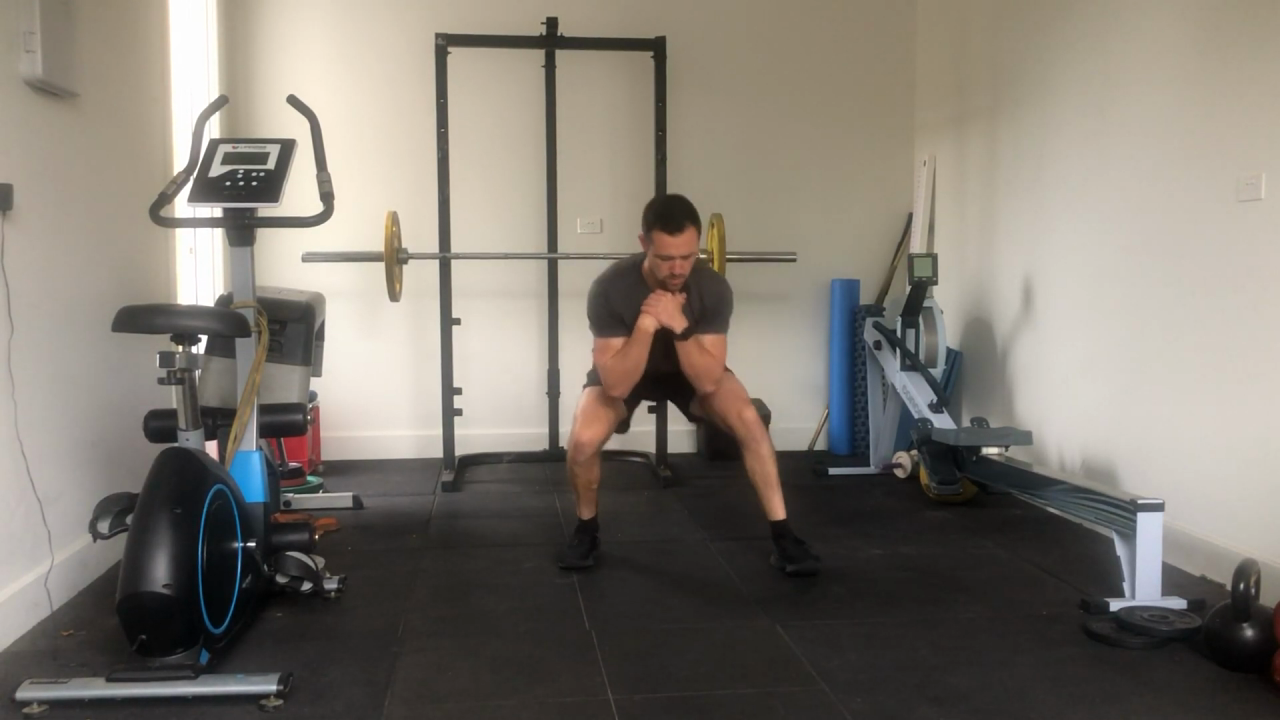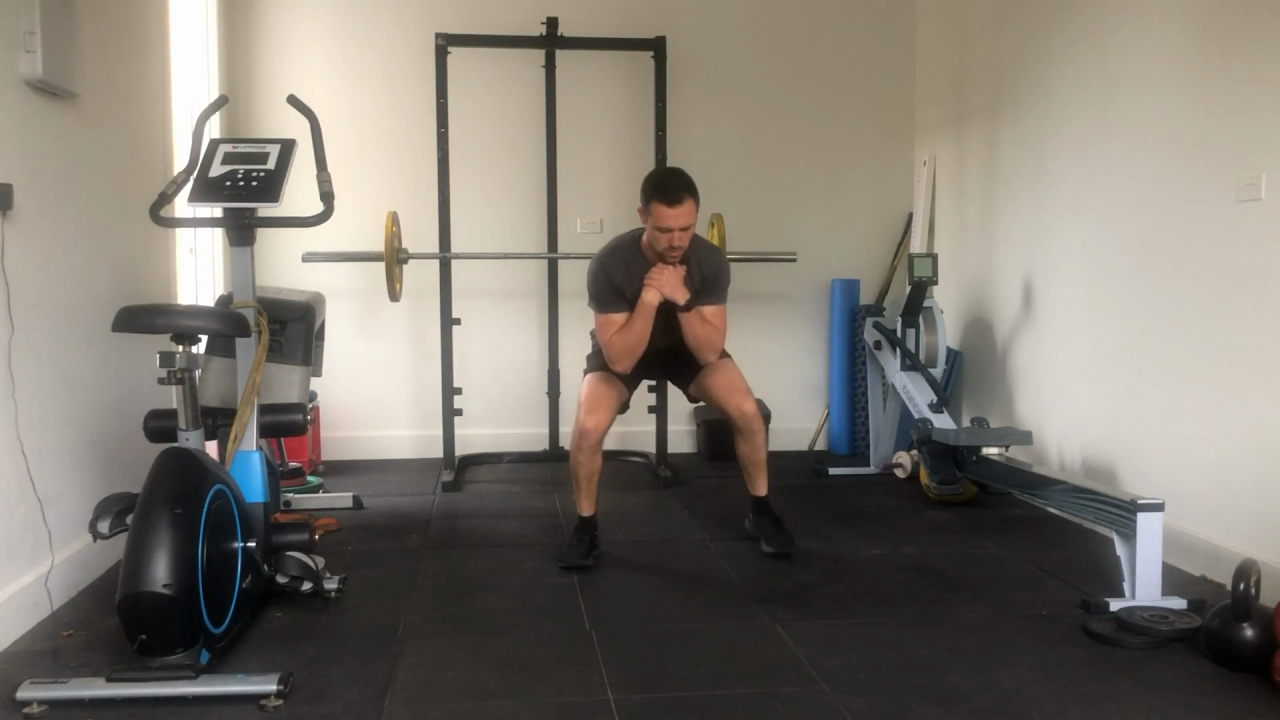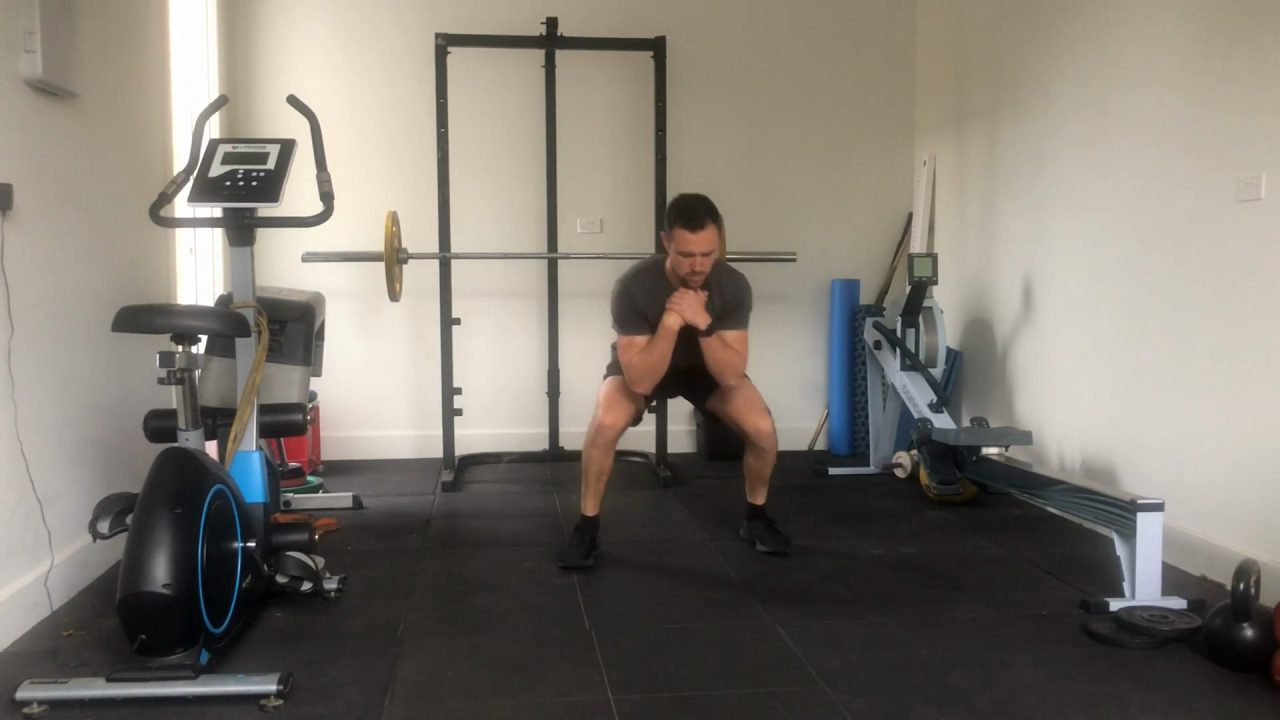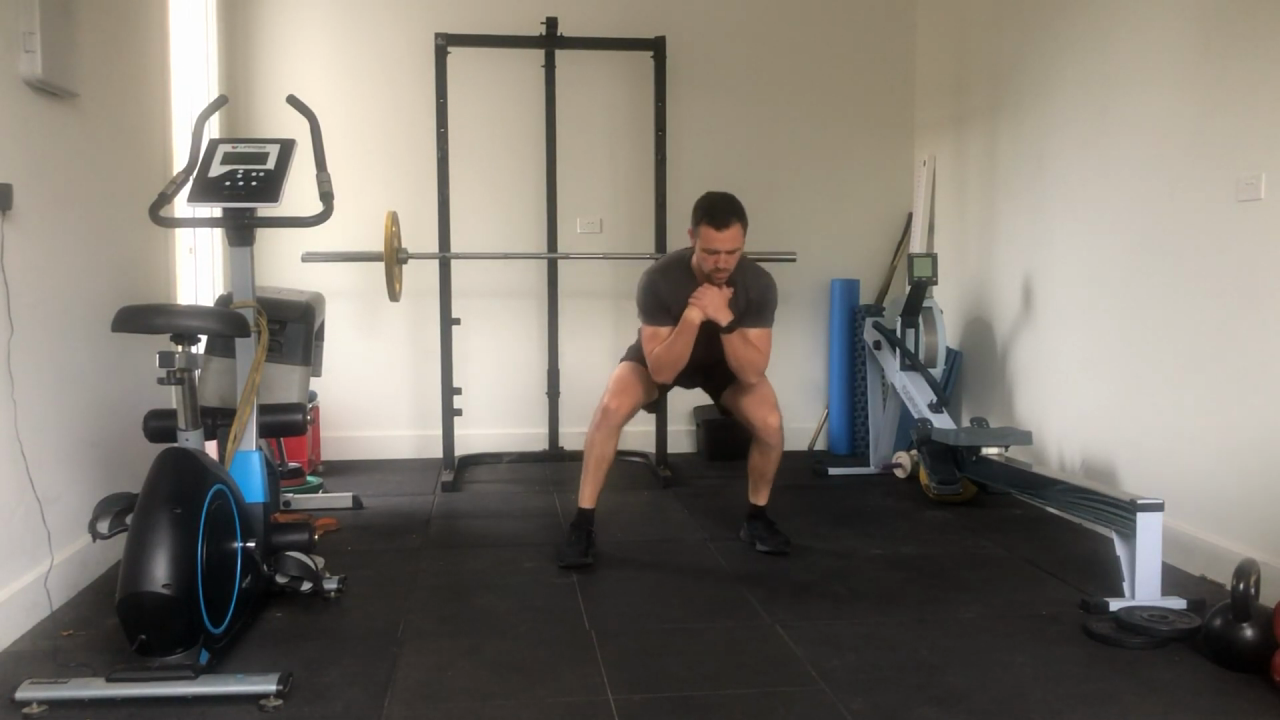
dt=0.2s
person 1, frame 1
left shoulder: (713, 289)
right shoulder: (609, 289)
left elbow: (708, 383)
right elbow: (615, 386)
left wrist: (678, 325)
right wrist: (645, 325)
left hip: (689, 368)
right hip: (624, 369)
left knee: (748, 420)
right knee: (583, 441)
left ankle: (782, 535)
right ankle: (587, 529)
person 1, frame 2
left shoulder: (711, 261)
right shoulder: (610, 264)
left elbow: (709, 354)
right elbow: (619, 361)
left wrist: (682, 298)
right wrist: (648, 300)
left hip: (687, 344)
right hip: (622, 349)
left knee: (747, 412)
right knee: (588, 427)
left ankle: (761, 509)
right ankle: (586, 527)
person 1, frame 3
left shoulder: (732, 285)
right shoulder: (634, 287)
left elbow: (730, 376)
right elbow: (640, 381)
left wrist: (702, 322)
right wrist: (669, 323)
left hip: (706, 364)
right hip: (641, 363)
left knee: (762, 429)
right knee: (605, 424)
left ankle: (755, 516)
right ankle: (587, 528)
person 1, frame 4
left shoulder: (759, 284)
right shoulder: (660, 279)
left elbow: (752, 374)
right elbow: (660, 372)
left wrist: (726, 319)
right wrist: (691, 317)
left hip: (726, 358)
right hip: (664, 352)
left knee: (770, 425)
right knee: (611, 409)
left ankle: (756, 517)
right ankle: (583, 524)
